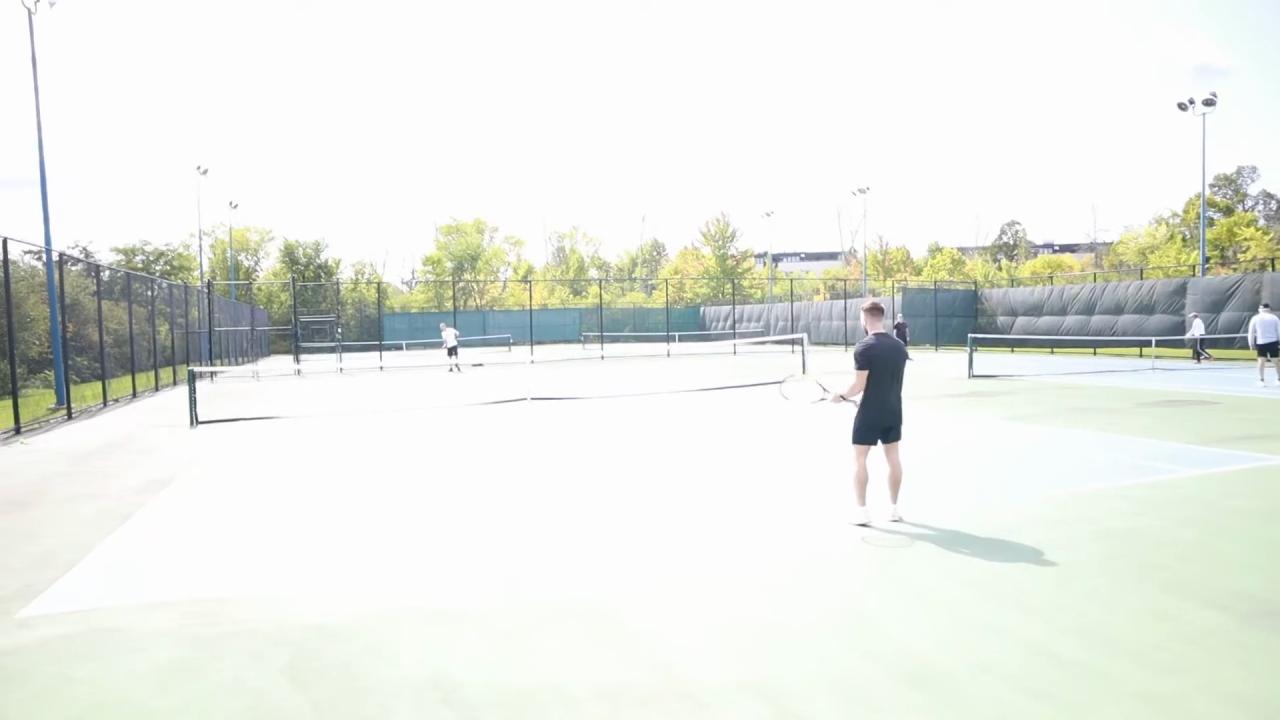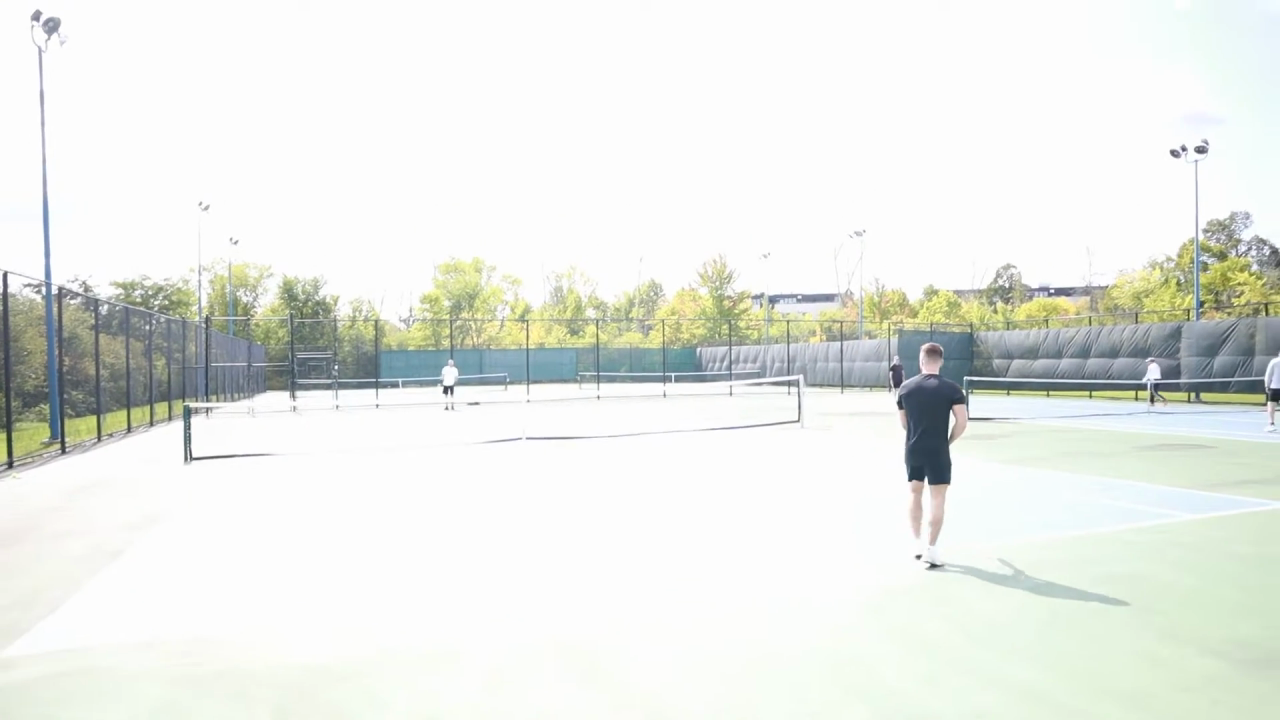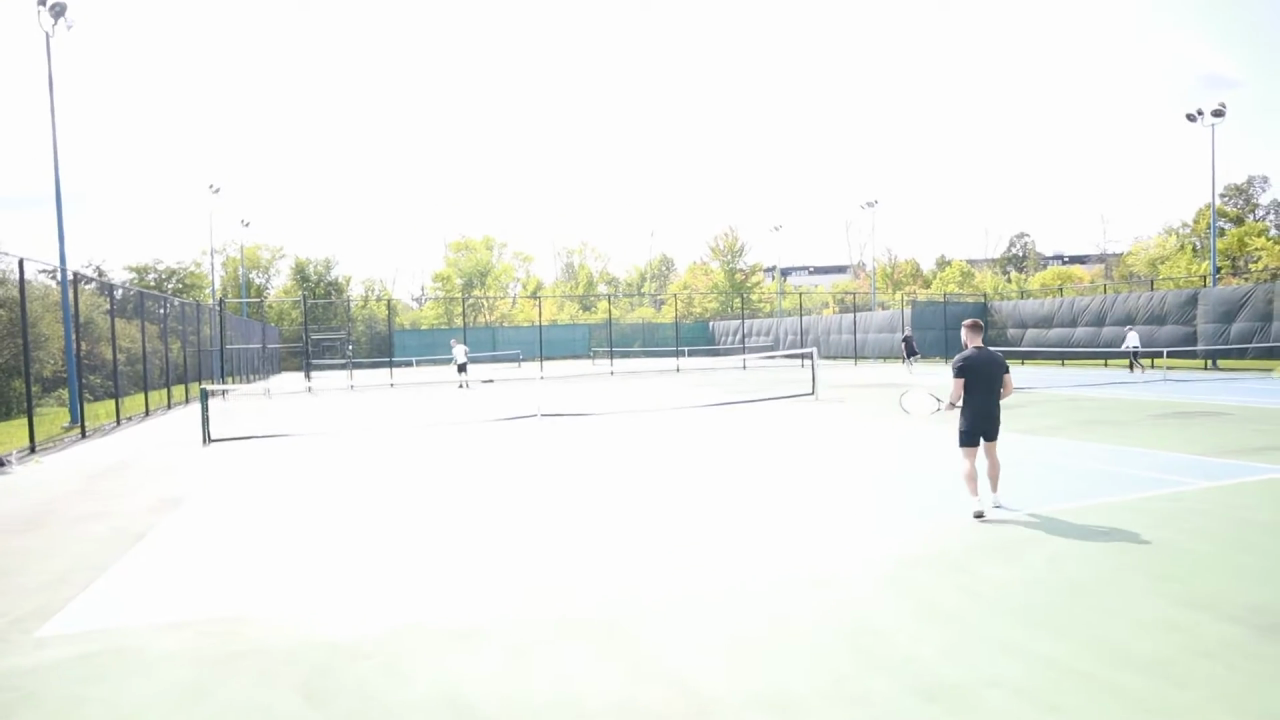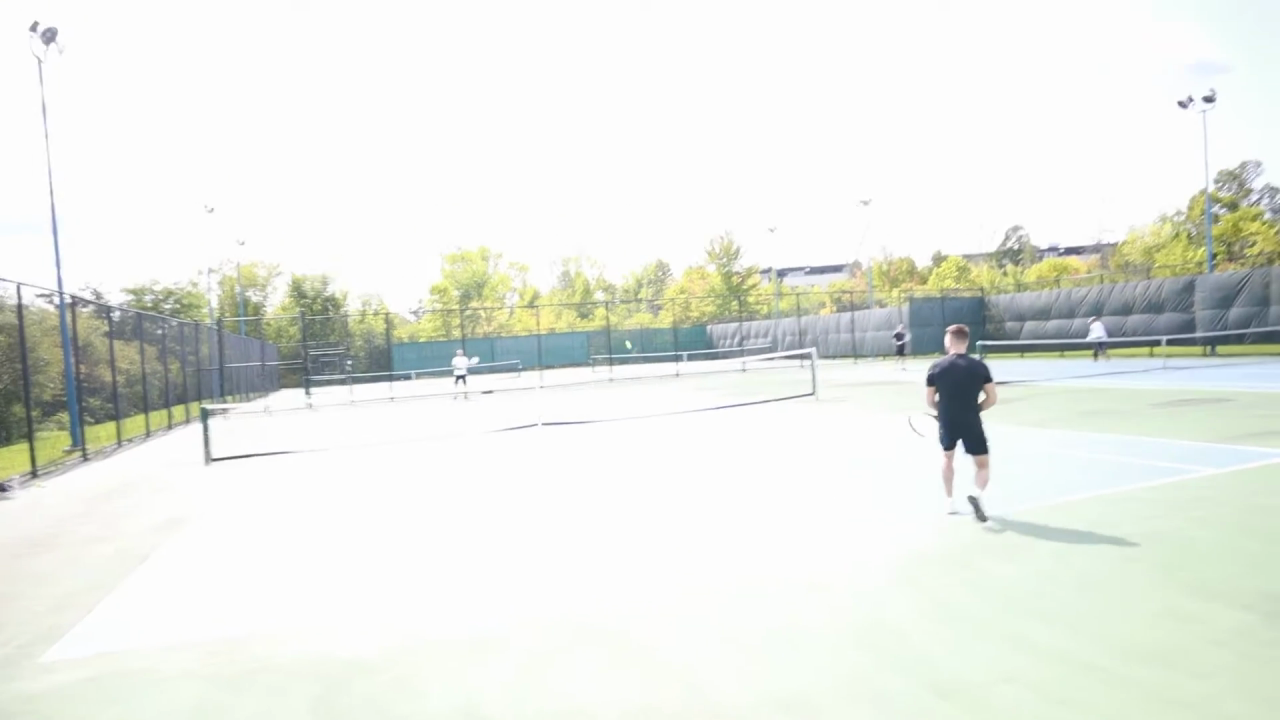
dt=1s
person 1, frame 1
left shoulder: (864, 347)
right shoulder: (899, 346)
left elbow: (859, 386)
right elbow: (899, 380)
left wrist: (842, 396)
left hip: (871, 412)
right hip: (894, 411)
left knee: (860, 459)
right knee: (893, 459)
left ankle: (862, 511)
right ankle: (894, 509)
person 1, frame 2
left shoulder: (906, 387)
right shoulder: (952, 388)
left elbow: (903, 422)
right elbow: (962, 422)
right wrist: (948, 441)
left hip: (912, 451)
right hip: (937, 452)
left knee: (915, 496)
right knee: (937, 500)
left ankle: (918, 544)
right ankle: (931, 550)
person 1, frame 3
left shoulder: (961, 359)
right shoulder: (998, 358)
left elbow: (958, 392)
right elbow: (1008, 389)
left wrist: (951, 403)
left hip: (971, 416)
right hip: (992, 415)
left knee: (969, 460)
right knee: (991, 454)
left ankle: (976, 502)
right ankle: (994, 496)
person 1, frame 4
left shoulder: (936, 367)
right shoulder: (979, 366)
left elbow: (929, 401)
right elbow: (992, 399)
left hip: (947, 423)
right hip: (971, 423)
left knee: (947, 458)
right knee: (983, 465)
left ankle: (950, 503)
right ankle: (977, 495)
